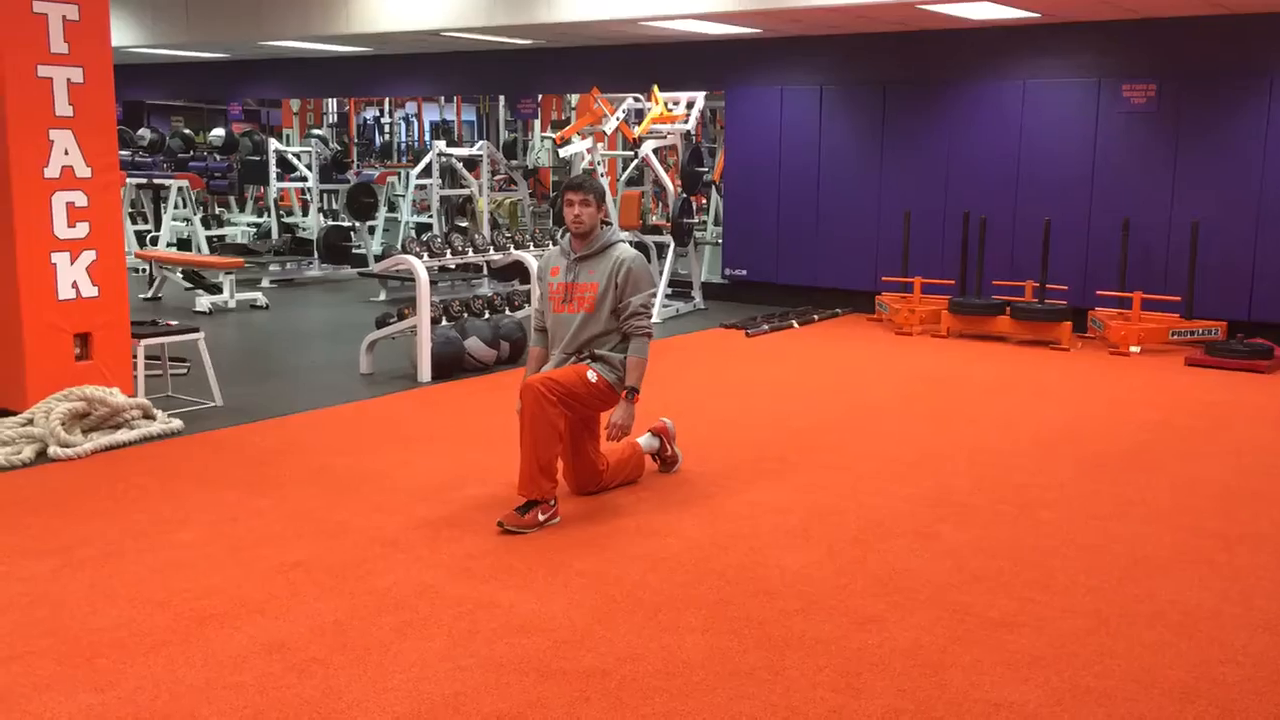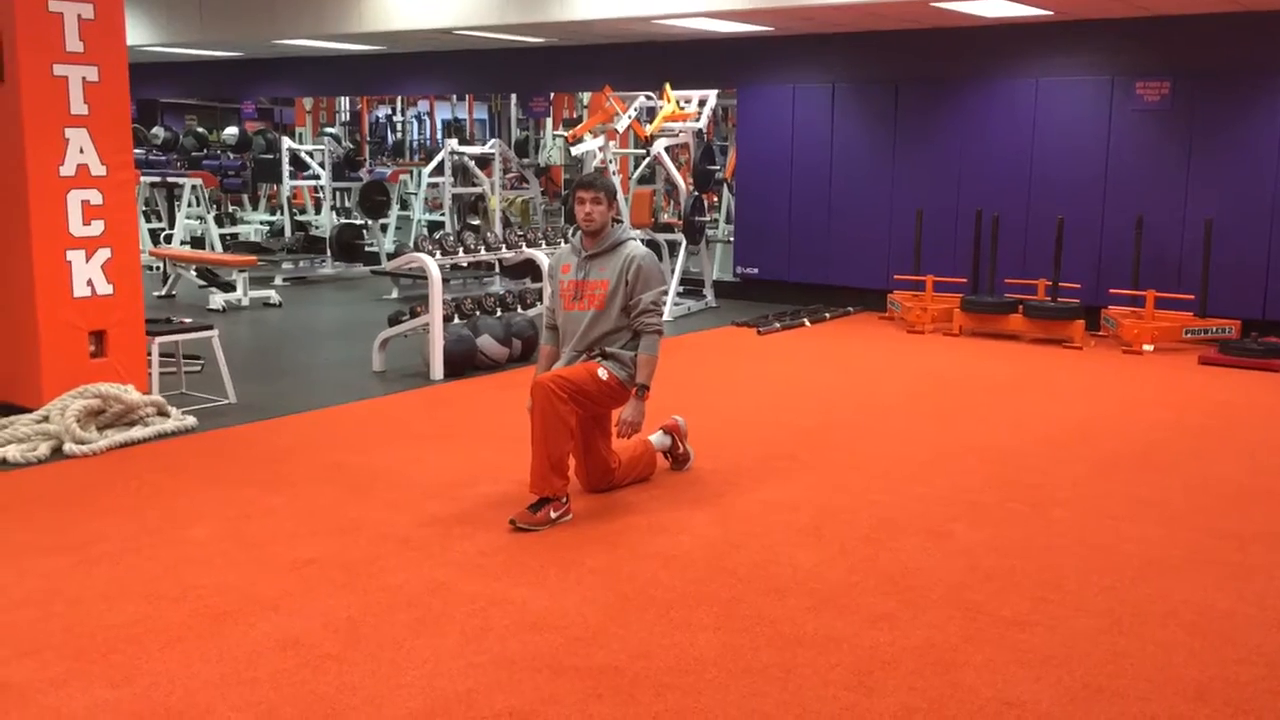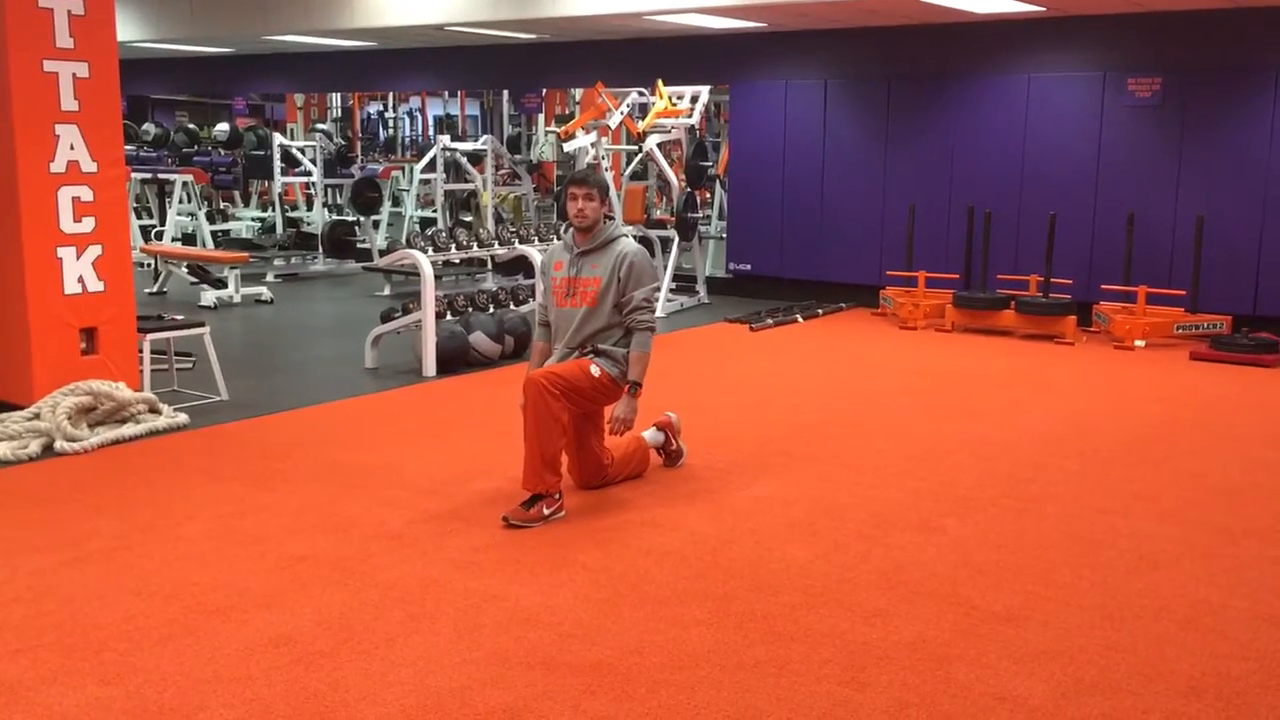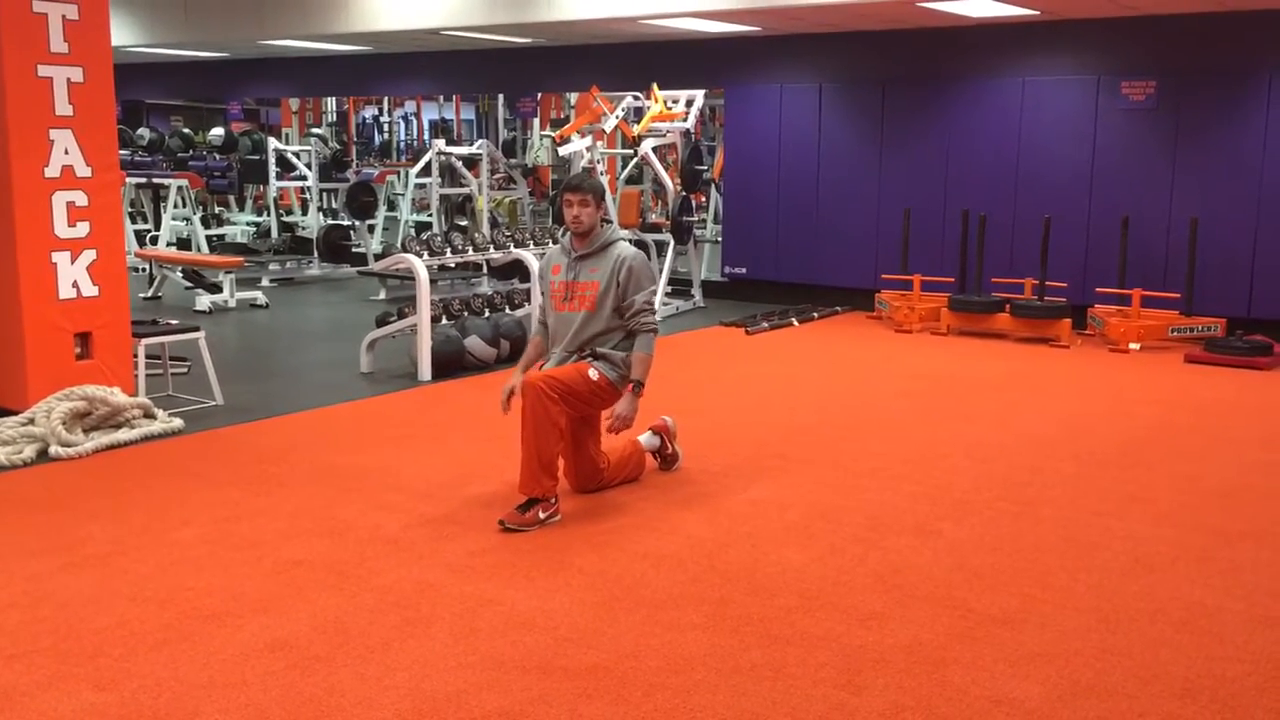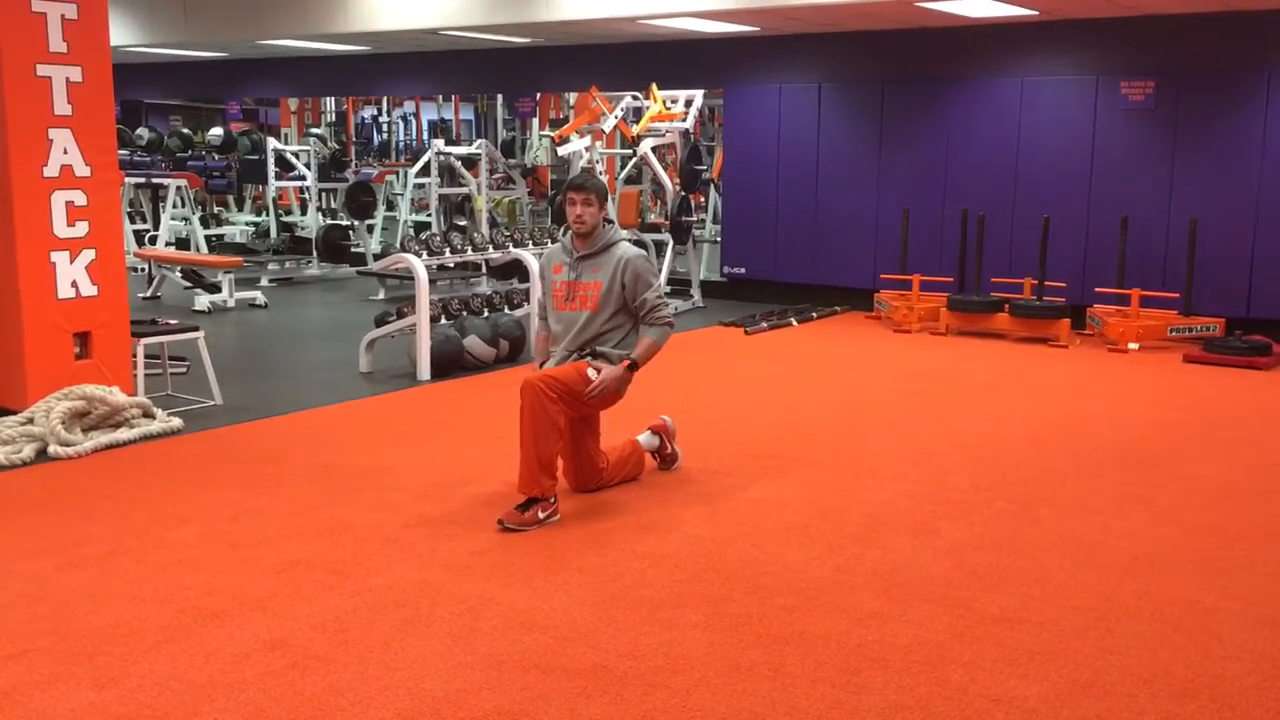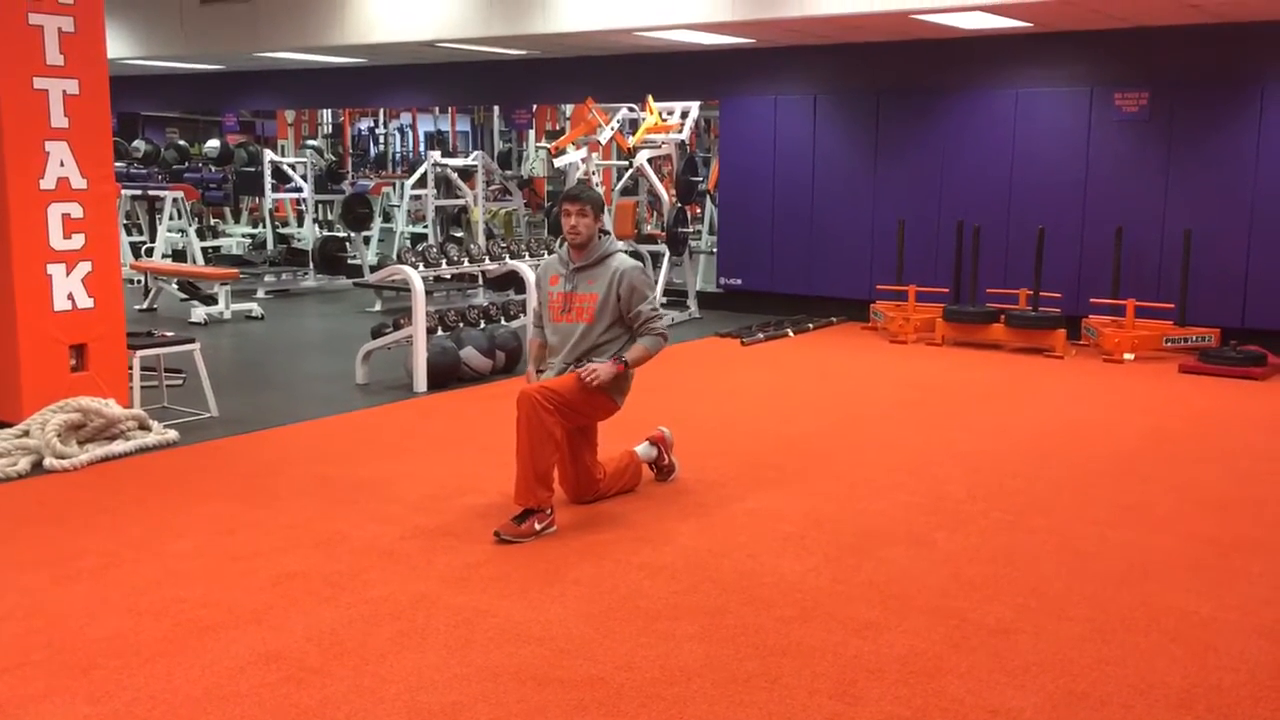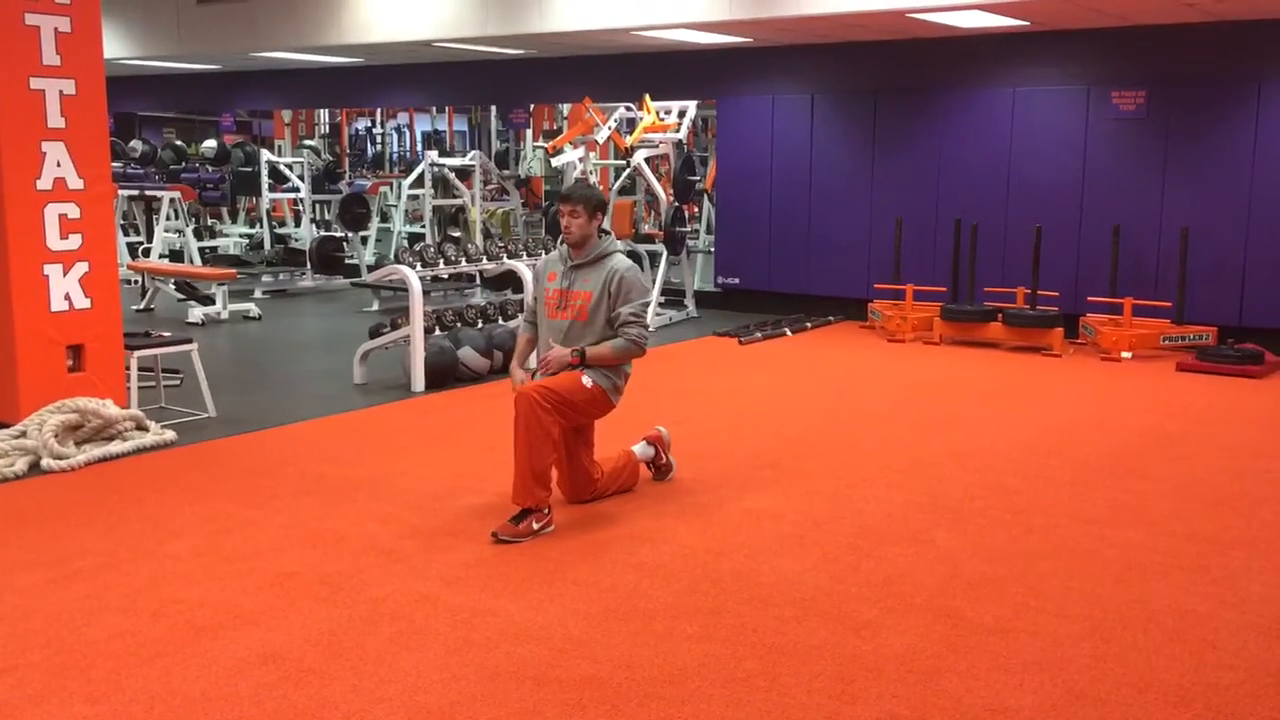
dt=0.7s
person 1, frame 1
left shoulder: (625, 261)
right shoulder: (550, 262)
left elbow: (639, 335)
right elbow: (540, 330)
left wrist: (629, 399)
right wrist: (524, 392)
left hip: (602, 371)
right hip: (564, 375)
left knee: (538, 390)
right knee: (586, 480)
left ankle: (541, 501)
right ankle: (653, 442)
person 1, frame 2
left shoulder: (636, 259)
right shoulder: (561, 260)
left elbow: (650, 332)
right elbow: (552, 328)
left wrist: (639, 396)
right wrist: (536, 390)
left hip: (613, 369)
right hip: (575, 373)
left knee: (549, 387)
right knee: (598, 477)
left ankle: (553, 498)
right ankle: (664, 439)
person 1, frame 3
left shoulder: (628, 255)
right shoulder: (553, 256)
left elbow: (642, 328)
right elbow: (544, 325)
left wrist: (631, 394)
right wrist: (528, 387)
left hip: (606, 366)
right hip: (568, 370)
left knee: (542, 384)
right knee: (590, 474)
left ankle: (546, 495)
right ankle: (657, 436)
person 1, frame 4
left shoulder: (627, 259)
right shoulder: (552, 260)
left elbow: (645, 331)
right elbow: (544, 325)
left wrist: (633, 393)
right wrist: (519, 372)
left hip: (604, 369)
right hip: (566, 371)
left knee: (540, 387)
right knee: (587, 478)
left ankle: (541, 498)
right ankle: (655, 440)
person 1, frame 5
left shoulder: (628, 259)
right shoulder: (552, 258)
left elbow: (660, 323)
left wrist: (625, 368)
right wrist: (540, 364)
left hip: (602, 372)
right hip: (563, 371)
left knee: (536, 388)
right knee: (586, 478)
left ankle: (541, 498)
right ankle: (653, 439)
person 1, frame 6
left shoulder: (624, 271)
right shoulder: (549, 269)
left elbow: (655, 334)
left wrist: (616, 366)
right wrist: (533, 368)
left hip: (600, 385)
right hip: (559, 381)
left knee: (532, 400)
right knee: (583, 489)
left ankle: (537, 509)
right ankle: (651, 451)
person 1, frame 7
left shoulder: (621, 271)
right shoulder: (547, 266)
left elbow: (635, 343)
right elbow: (530, 322)
left wrist: (574, 355)
right wrist: (517, 365)
left hip: (597, 379)
right hip: (556, 382)
left knee: (531, 397)
right knee: (580, 488)
left ankle: (534, 509)
right ankle: (648, 450)
